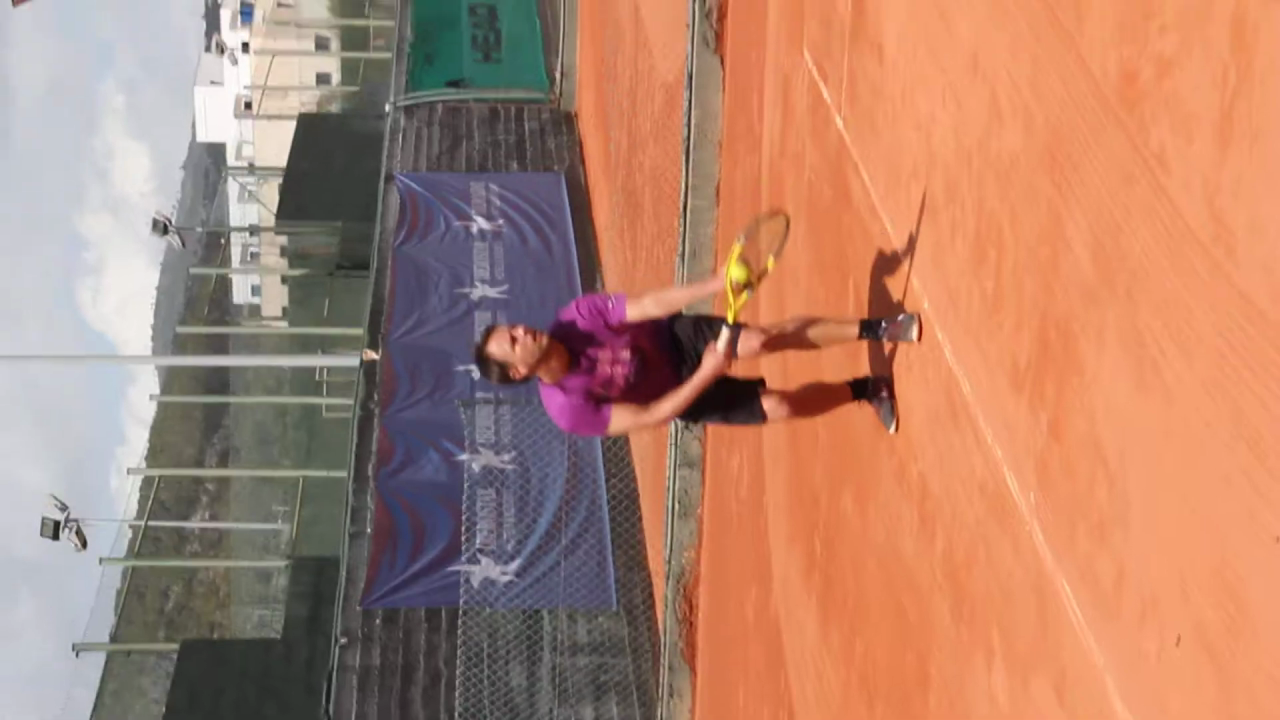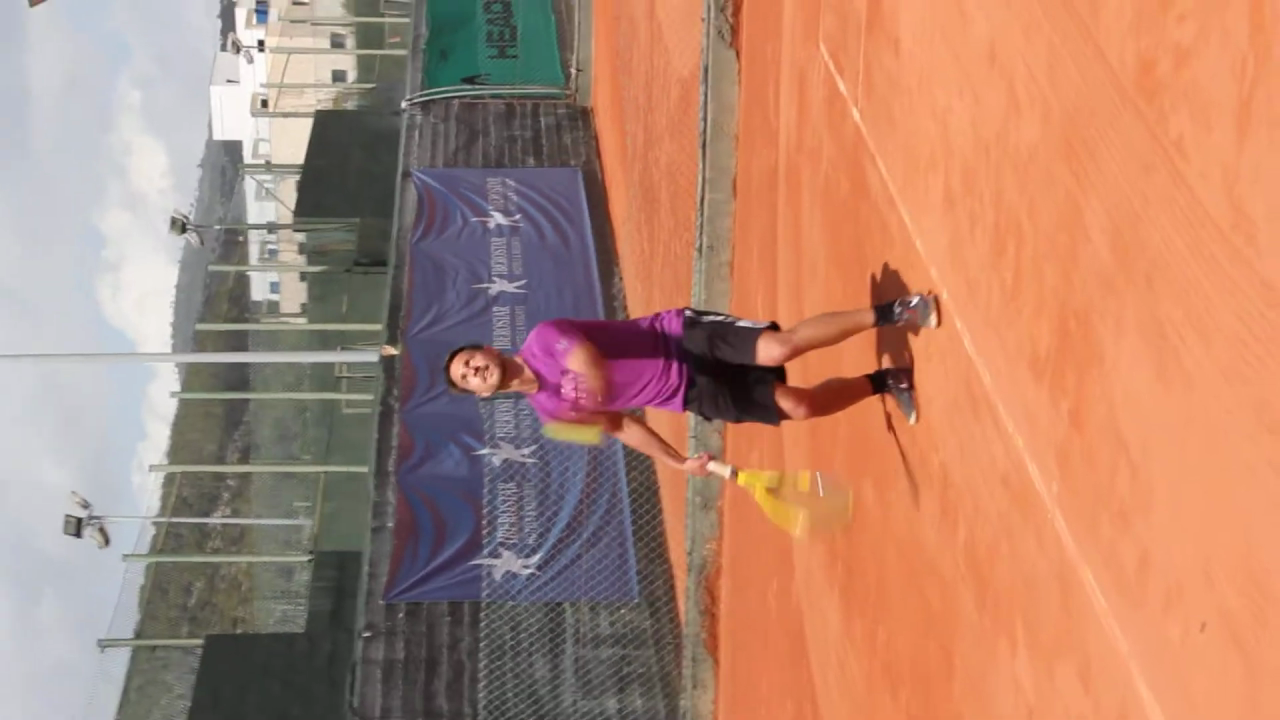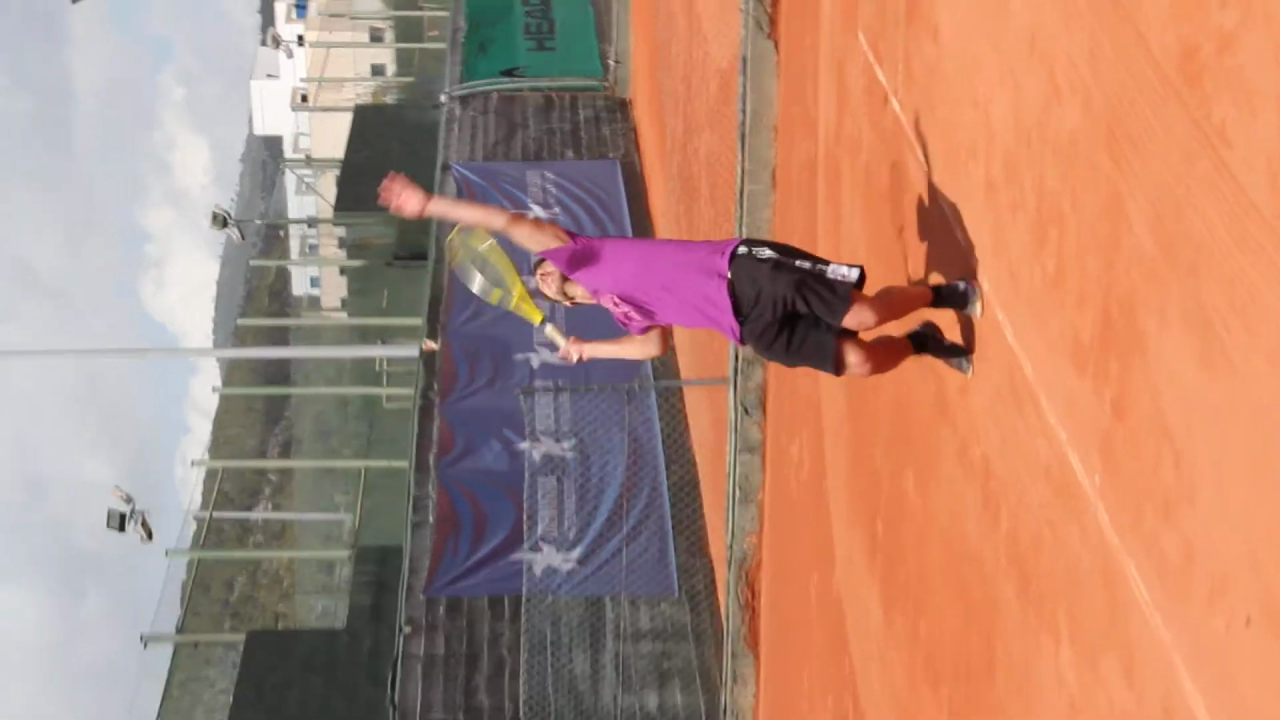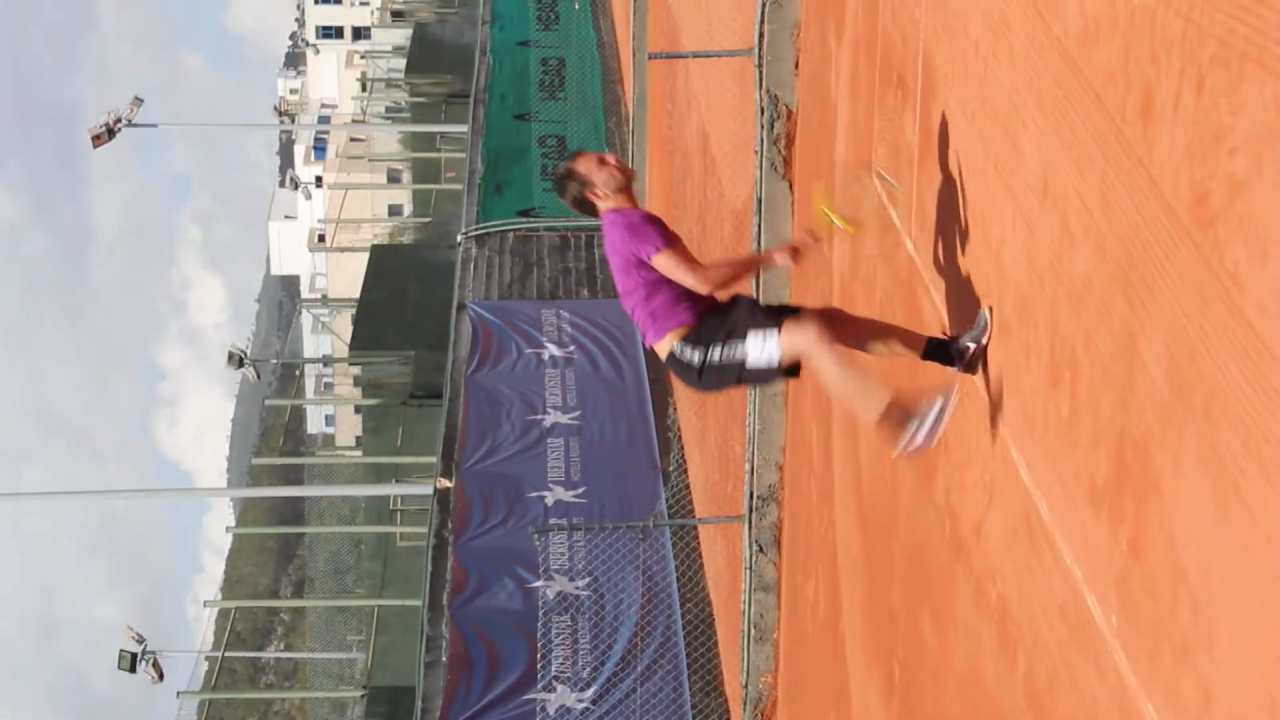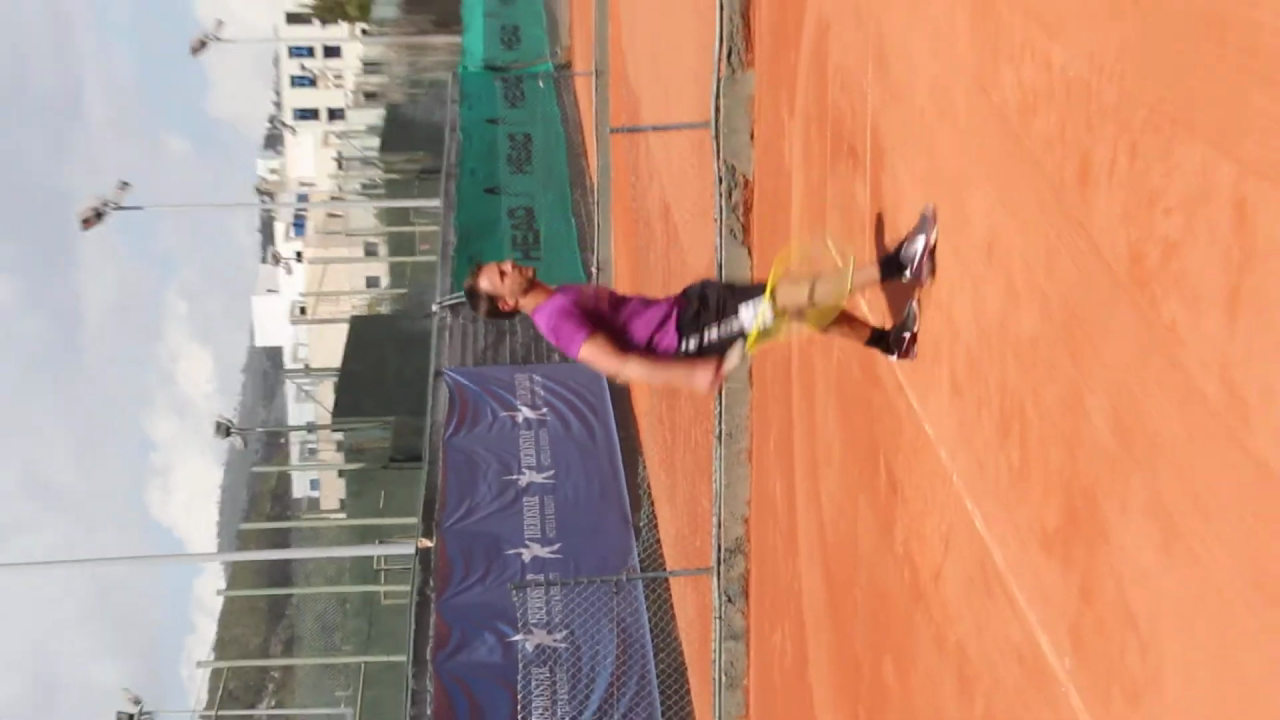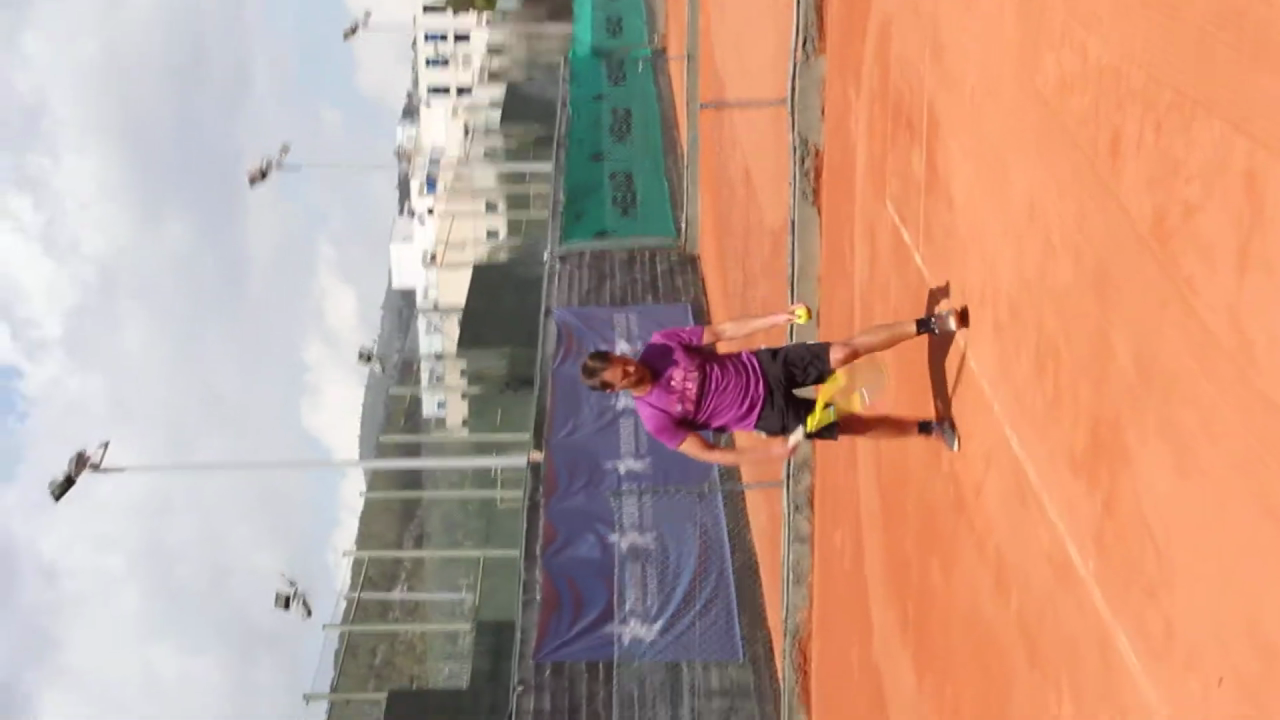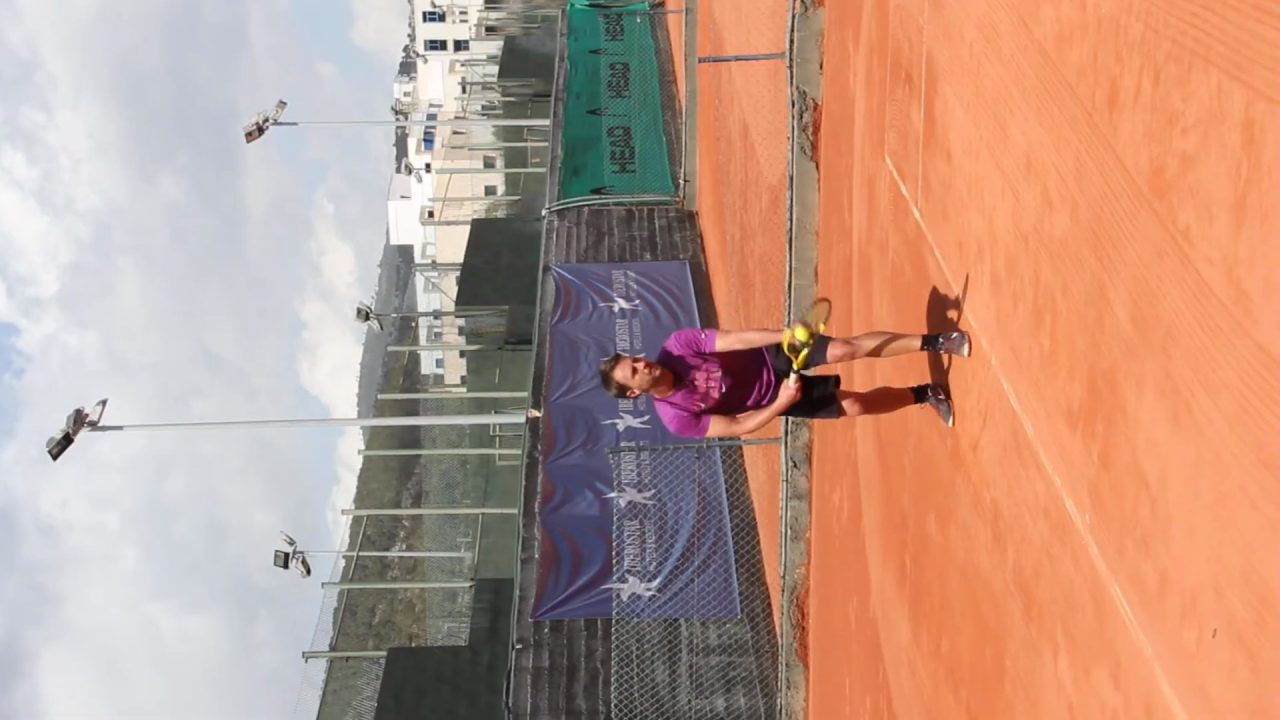
dt=0.7s
person 1, frame 1
left shoulder: (578, 316)
right shoulder: (567, 410)
left elbow: (653, 304)
right elbow: (650, 417)
left wrist: (720, 282)
right wrist: (706, 375)
left hip: (678, 337)
right hip: (684, 397)
left knee: (758, 340)
right knee: (780, 407)
left ankle: (874, 329)
right ankle: (865, 388)
person 1, frame 2
left shoulder: (542, 341)
right shoulder: (549, 410)
left elbow: (588, 358)
right elbow: (620, 425)
left wrist: (593, 386)
right wrist: (677, 463)
left hip: (684, 337)
right hip: (693, 393)
left knee: (779, 347)
right knee: (799, 406)
left ankle: (892, 312)
right ankle: (884, 381)
person 1, frame 3
left shoulder: (583, 255)
right shoulder: (620, 308)
left elbow: (517, 224)
right elbow: (655, 342)
left wrist: (433, 204)
right wrist: (582, 350)
left hip: (741, 269)
right hip: (749, 326)
left knee: (866, 314)
right knee: (861, 362)
left ankle: (947, 292)
right ankle: (927, 340)
person 1, frame 4
left shoulder: (629, 227)
right shoulder: (627, 225)
right elbow: (704, 281)
right wrist: (771, 257)
left hip: (712, 326)
right hip: (695, 351)
left knee: (833, 321)
right knee: (812, 338)
left ankle: (953, 353)
right ankle: (902, 424)
person 1, frame 5
left shoulder: (561, 297)
right shoulder: (556, 323)
right elbow: (617, 365)
right wrist: (690, 374)
left hip: (684, 309)
right hip: (685, 343)
left knee: (800, 297)
right knee: (795, 293)
left ankle: (889, 341)
right ankle: (900, 266)
person 1, frame 6
left shoulder: (661, 344)
right shoulder: (654, 416)
left elbow: (721, 332)
right elbow: (703, 452)
left wrist: (774, 319)
right wrist: (765, 452)
left hip: (762, 369)
right hip: (766, 413)
left knee: (844, 352)
right knee: (851, 424)
left ankle: (931, 325)
right ankle: (929, 427)
person 1, frame 7
left shoulder: (677, 344)
right shoulder: (677, 418)
left elbow: (733, 339)
right elbow: (735, 427)
left wrist: (785, 334)
right wrist: (779, 405)
left hip: (767, 351)
right hip: (771, 393)
left knee: (844, 348)
right knee: (854, 404)
left ankle: (935, 341)
right ankle: (925, 394)
